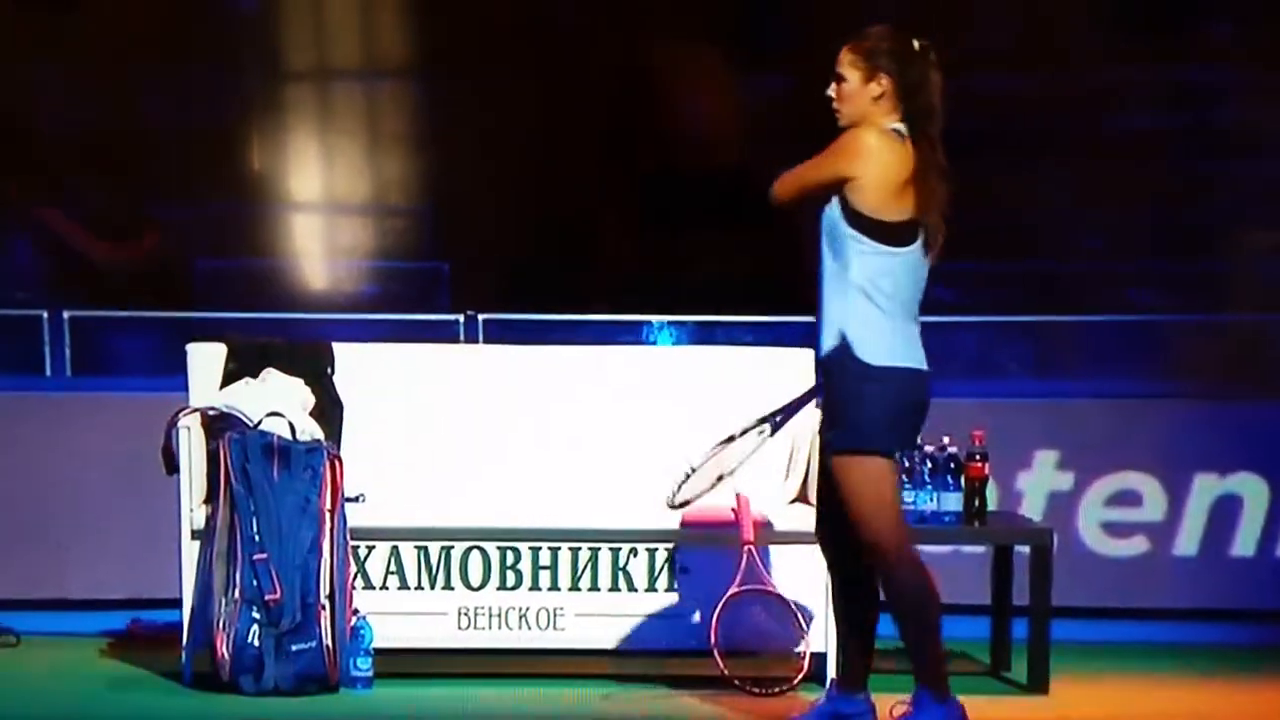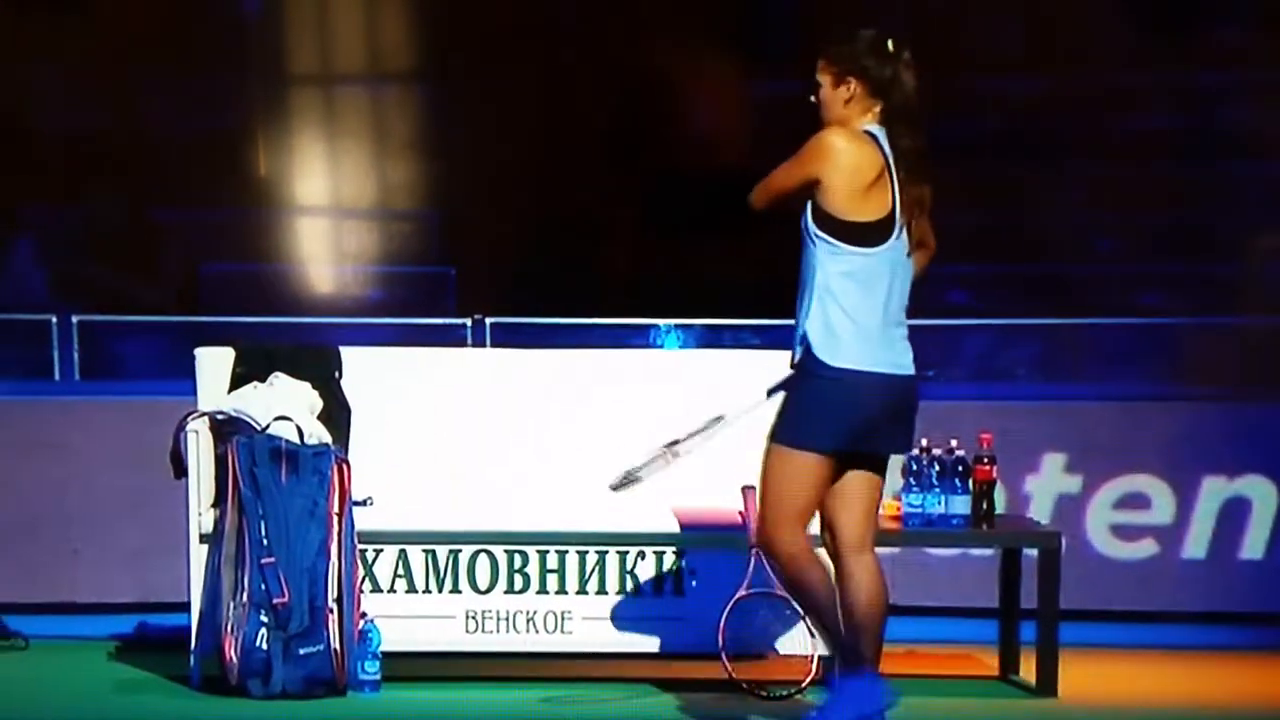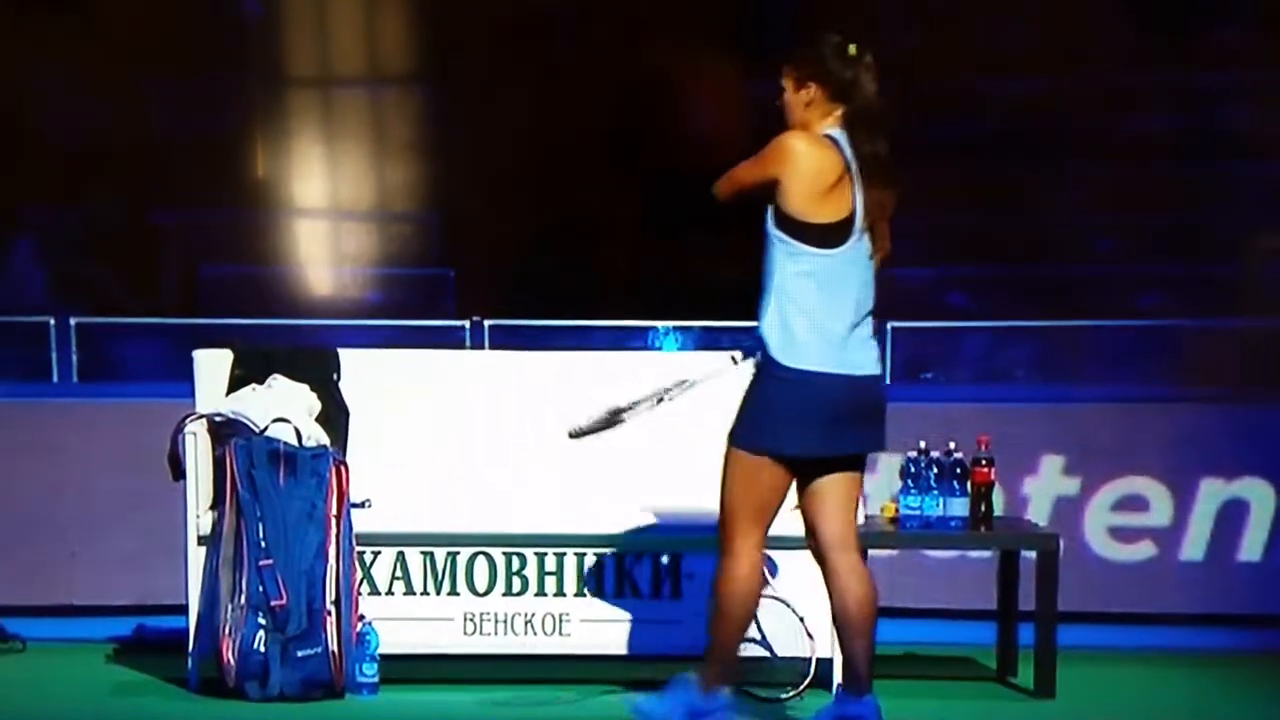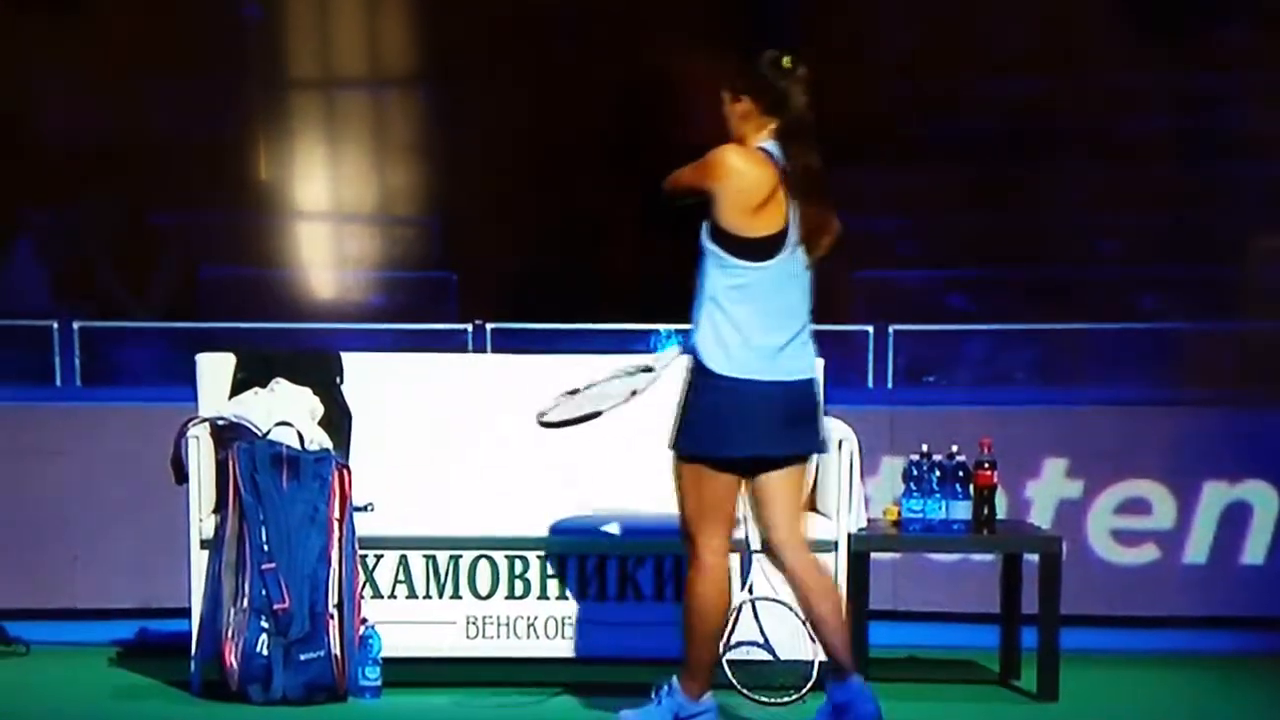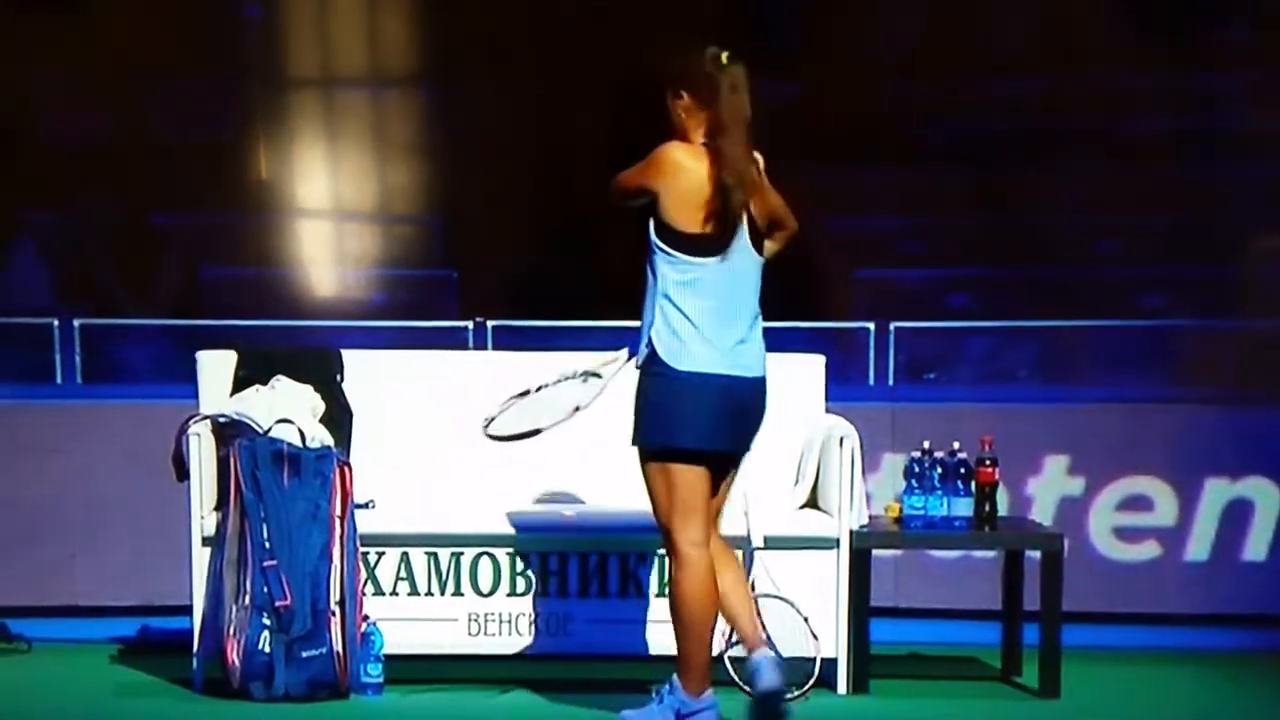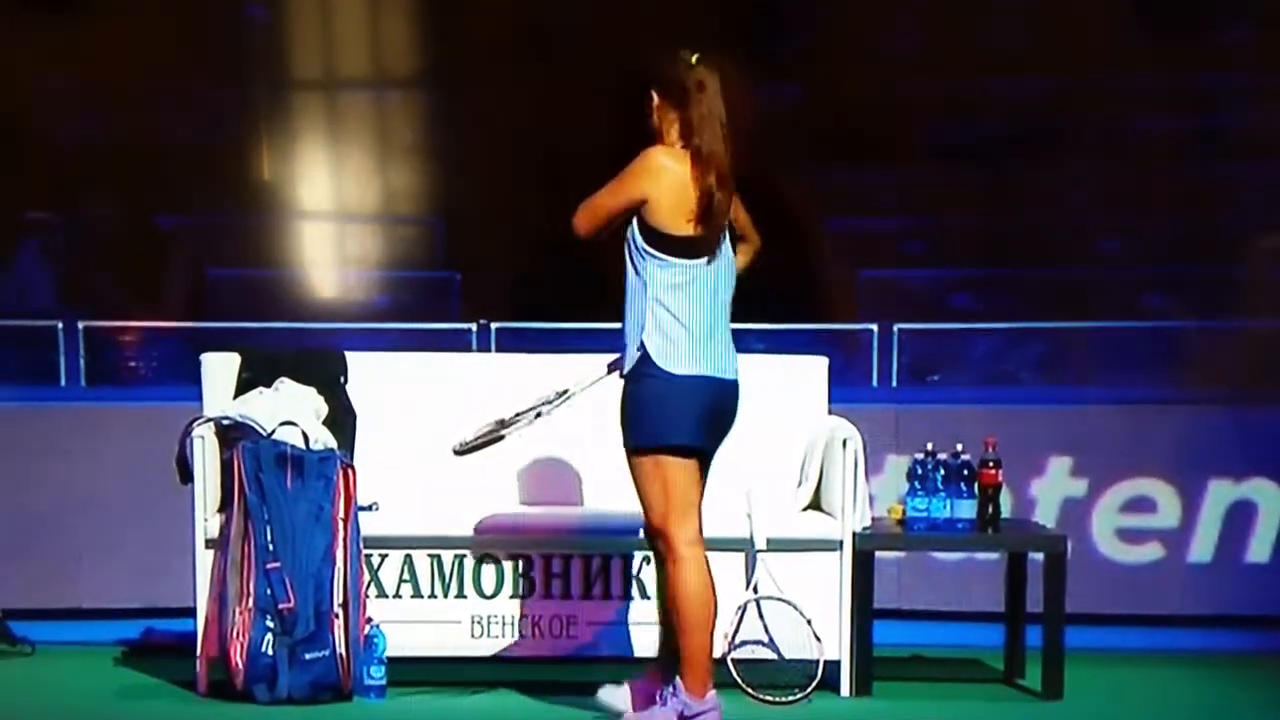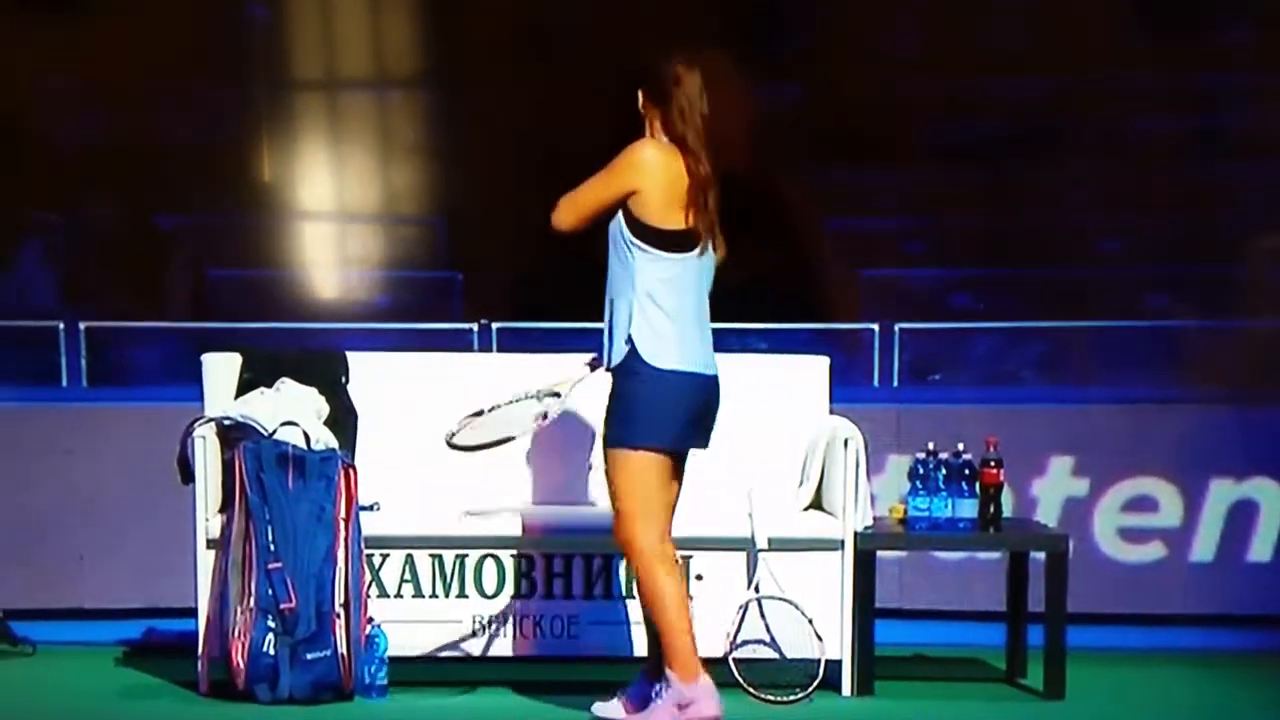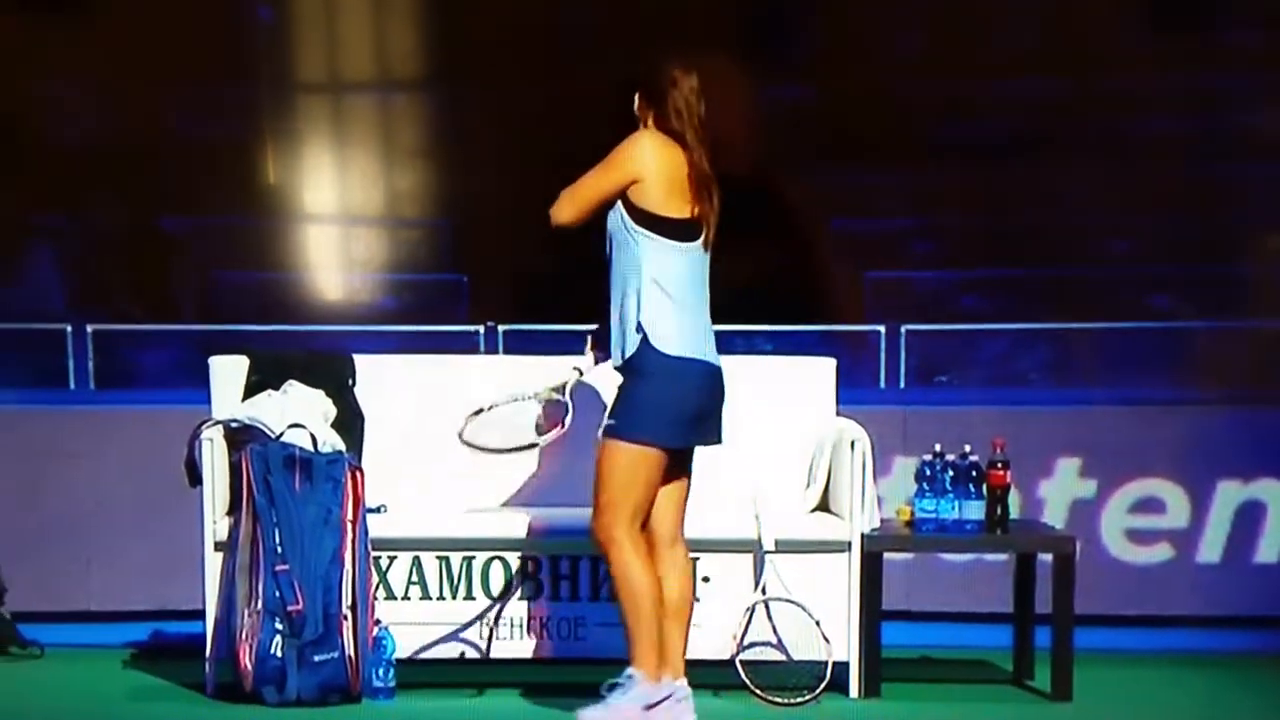
dt=0.3s
person 1, frame 1
left shoulder: (865, 146)
right shoulder: (910, 156)
left elbow: (781, 191)
right elbow: (931, 243)
left wrist: (825, 174)
left hip: (867, 373)
right hip: (886, 370)
left knee: (883, 546)
right knee: (847, 543)
person 1, frame 2
left shoulder: (837, 147)
right shoulder: (899, 161)
left elbow: (760, 198)
right elbow: (923, 247)
left hip: (837, 375)
right hip: (884, 377)
left knee: (780, 533)
right knee: (851, 545)
person 1, frame 3
left shoulder: (797, 150)
right shoulder: (863, 164)
left elbow: (724, 189)
left hip: (795, 378)
right hip: (854, 380)
left knee: (741, 539)
right knee: (838, 546)
person 1, frame 4
left shoulder: (732, 164)
right shoulder: (802, 174)
left elbow: (674, 183)
right elbow: (828, 232)
left hip: (730, 384)
right hip: (790, 386)
left knee: (707, 546)
right knee: (790, 545)
person 1, frame 5
left shoulder: (676, 160)
right shoulder: (749, 173)
left elbow: (618, 187)
right elbow: (784, 229)
left hip: (683, 379)
right hip: (743, 381)
left knee: (686, 541)
right knee: (709, 535)
right ankle: (760, 657)
person 1, frame 6
left shoulder: (658, 166)
right shoulder: (717, 178)
left elbow: (583, 223)
right elbow: (748, 244)
left hip: (667, 380)
right hip: (714, 380)
left knee: (679, 541)
right knee: (667, 534)
person 1, frame 7
left shoulder: (647, 158)
right shoulder: (695, 177)
left elbow: (564, 218)
left wrist: (613, 191)
left hip: (656, 376)
right hip: (689, 374)
left knee: (639, 537)
right knee: (648, 536)
person 1, frame 8
left shoulder: (645, 149)
right shoulder: (694, 176)
left elbow: (562, 213)
left wrist: (609, 187)
right wrist: (617, 327)
left hip: (663, 368)
right hip: (687, 369)
left knee: (614, 526)
right knee: (663, 536)
